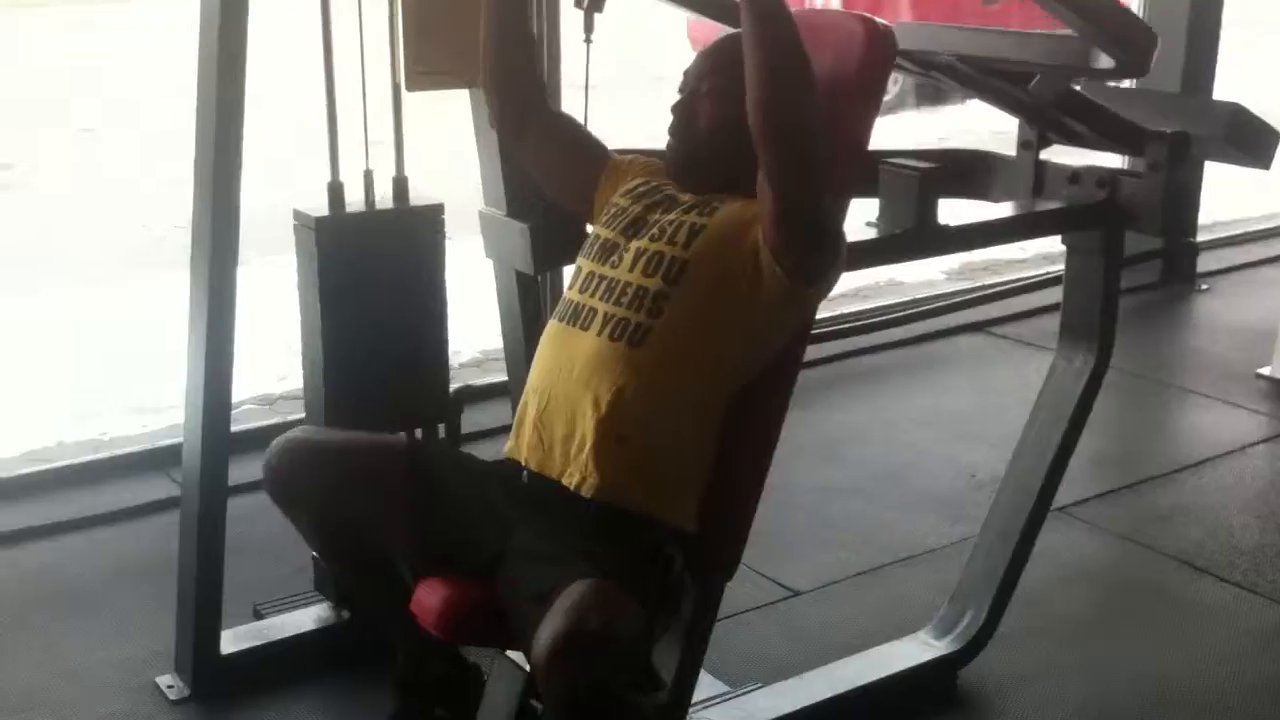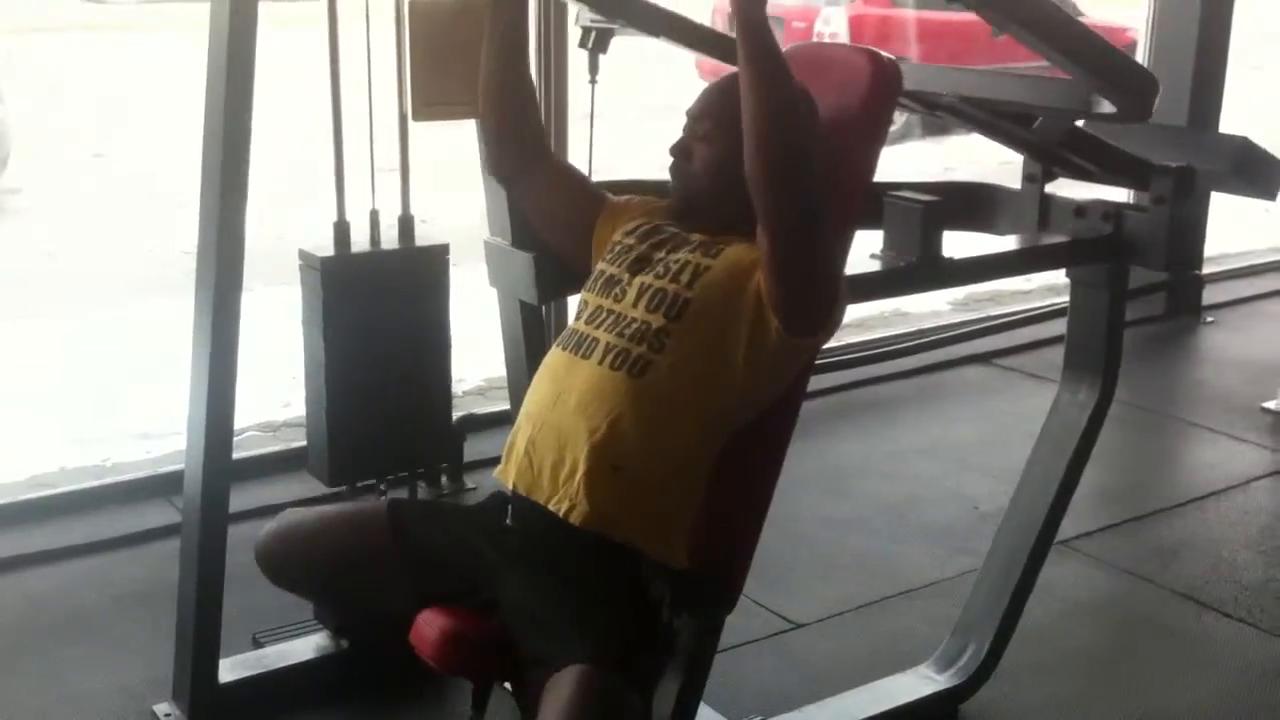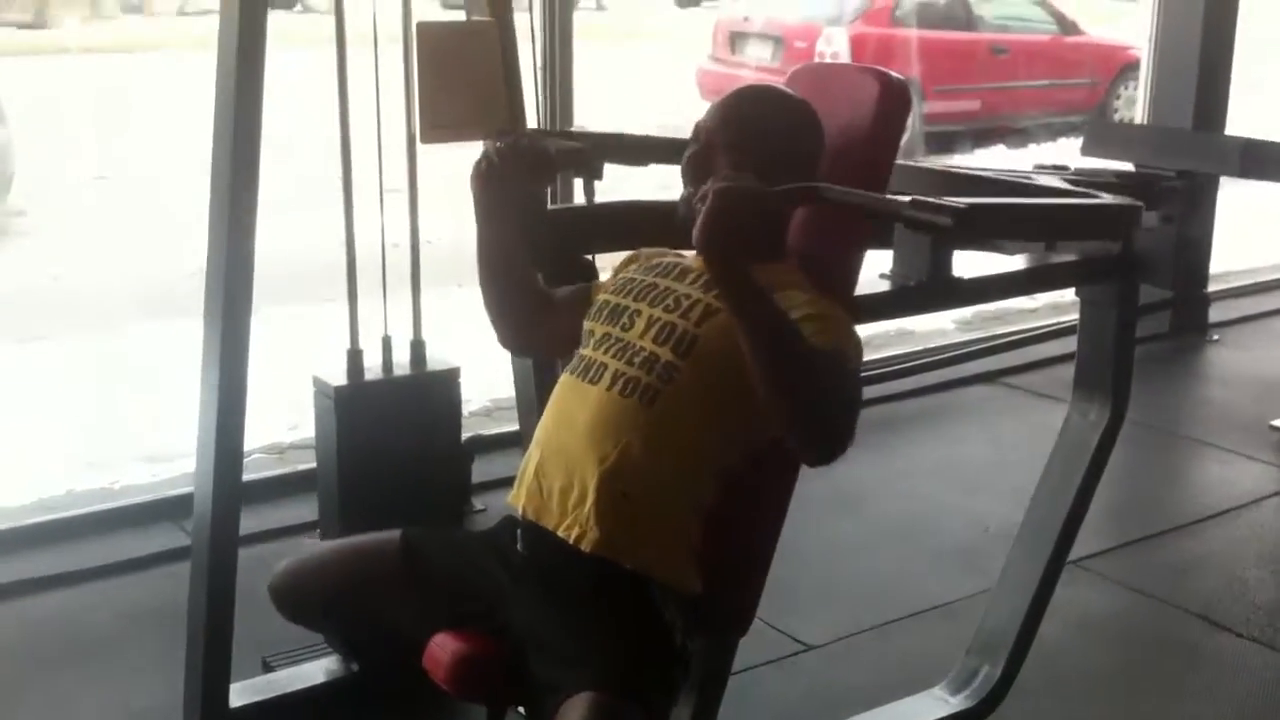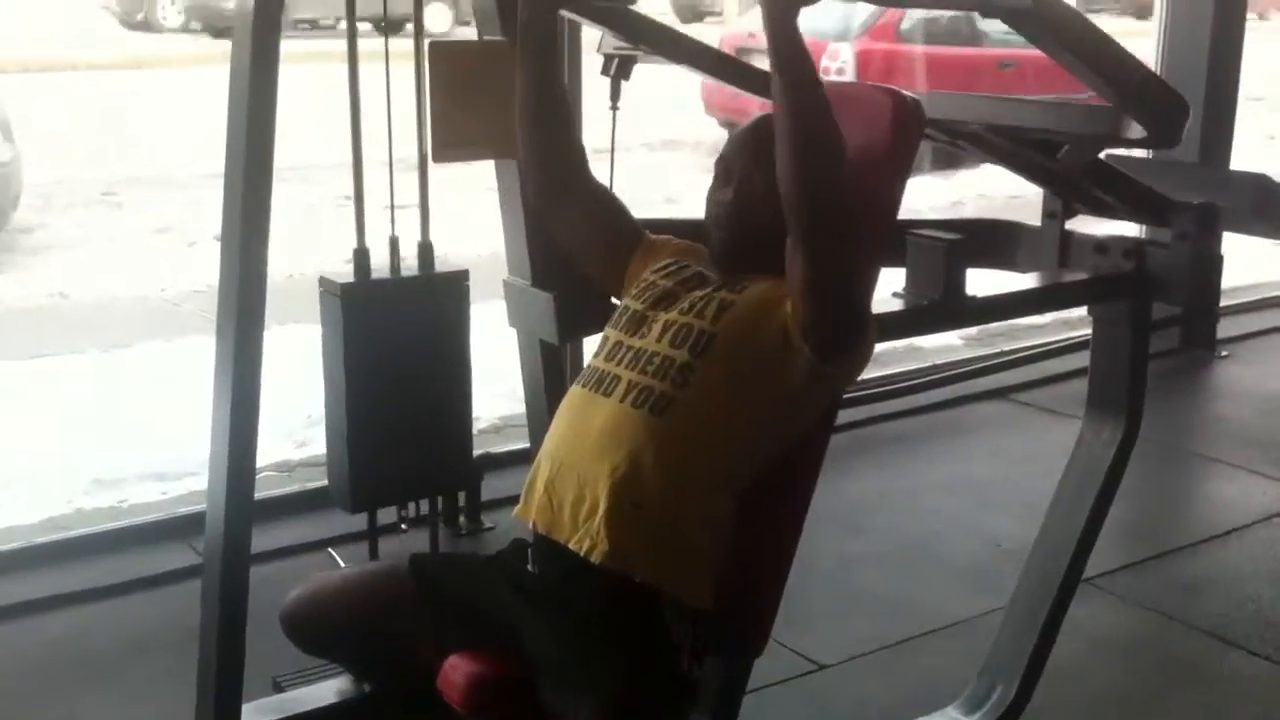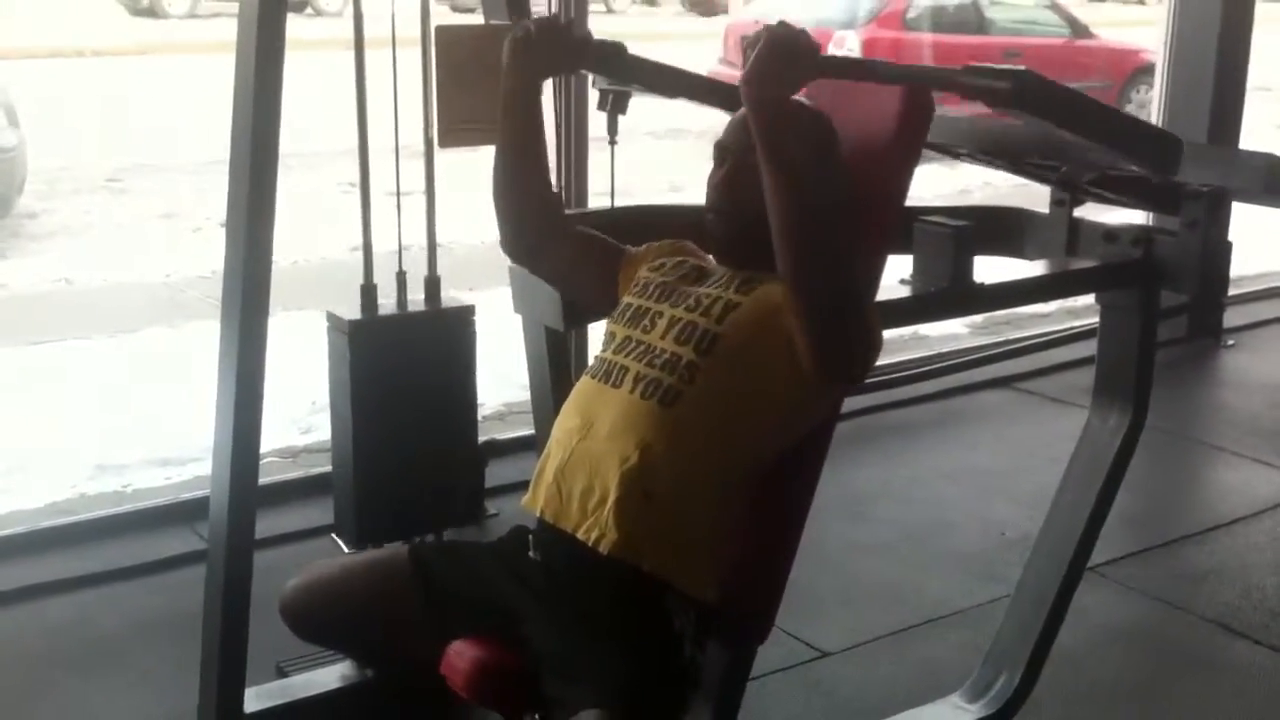
dt=1s
person 1, frame 1
left shoulder: (775, 236)
right shoulder: (632, 186)
left elbow: (792, 150)
right elbow: (520, 116)
left hip: (619, 532)
right hip: (510, 487)
left knee: (574, 648)
right knee: (298, 462)
right ankle: (430, 659)
person 1, frame 2
left shoulder: (777, 284)
right shoulder: (633, 229)
left elbow: (787, 201)
right elbow: (518, 159)
left hip: (610, 565)
right hip: (506, 519)
right knee: (286, 548)
person 1, frame 3
left shoulder: (799, 311)
right shoulder: (644, 267)
left elbow: (822, 434)
right elbow: (523, 326)
left wrist: (729, 271)
right wrist: (499, 205)
left hip: (627, 593)
right hip: (518, 544)
right knee: (301, 585)
person 1, frame 4
left shoulder: (802, 320)
right shoulder: (661, 268)
left elbow: (822, 219)
right elbow: (556, 187)
left hip: (635, 609)
right hip: (529, 563)
right knee: (309, 614)
person 1, frame 5
left shoulder: (800, 317)
right shoulder: (664, 266)
left elbow: (831, 312)
right elbow: (532, 235)
left wrist: (770, 110)
right wrist: (523, 81)
left hip: (641, 601)
right hip: (535, 552)
right knee: (309, 602)
